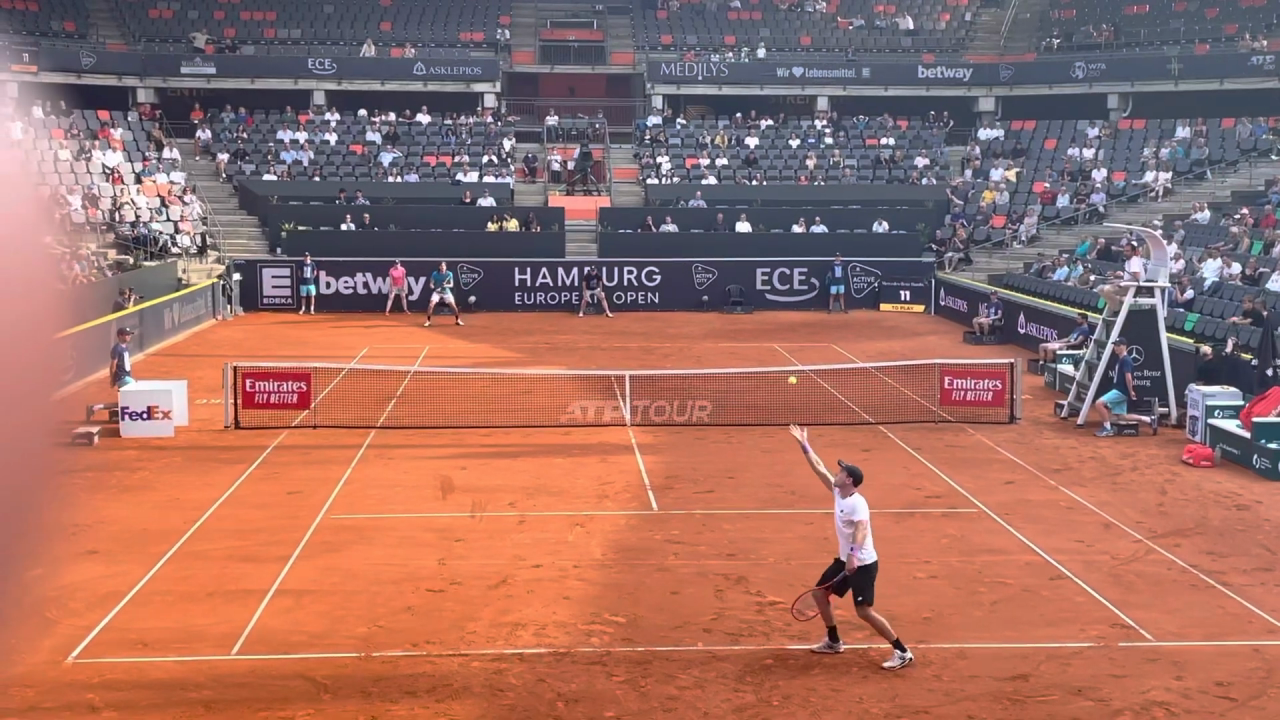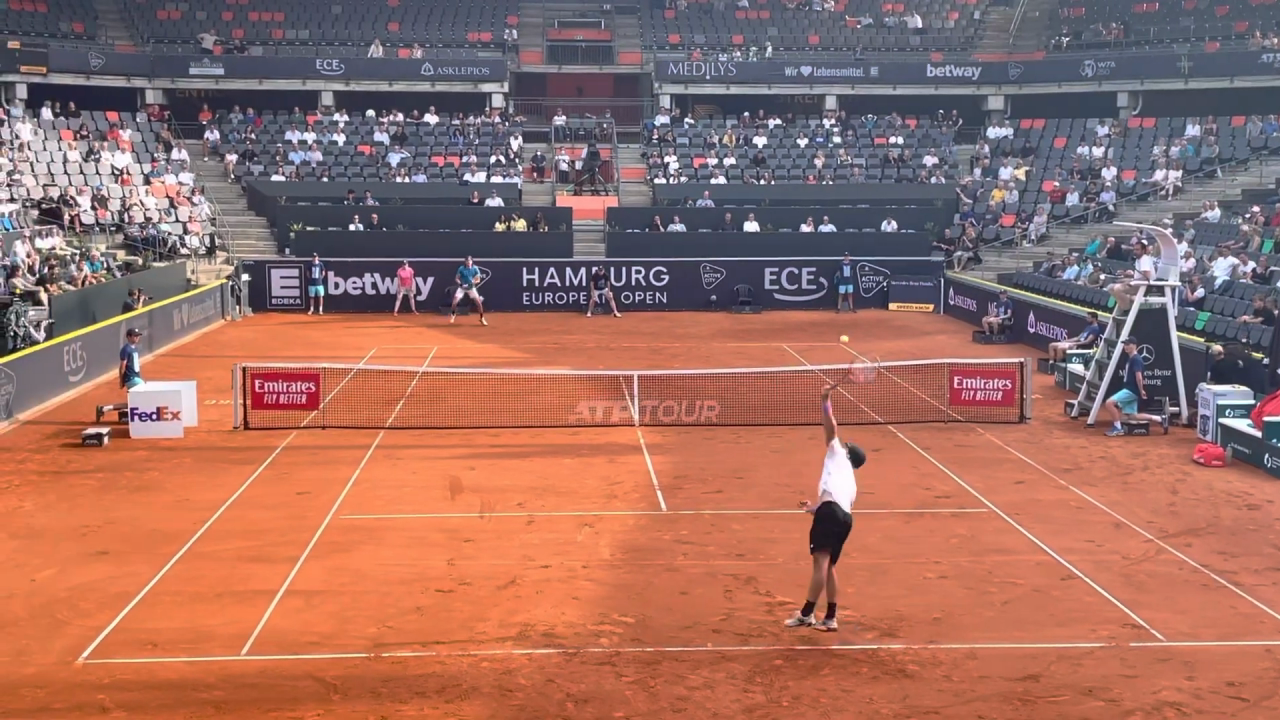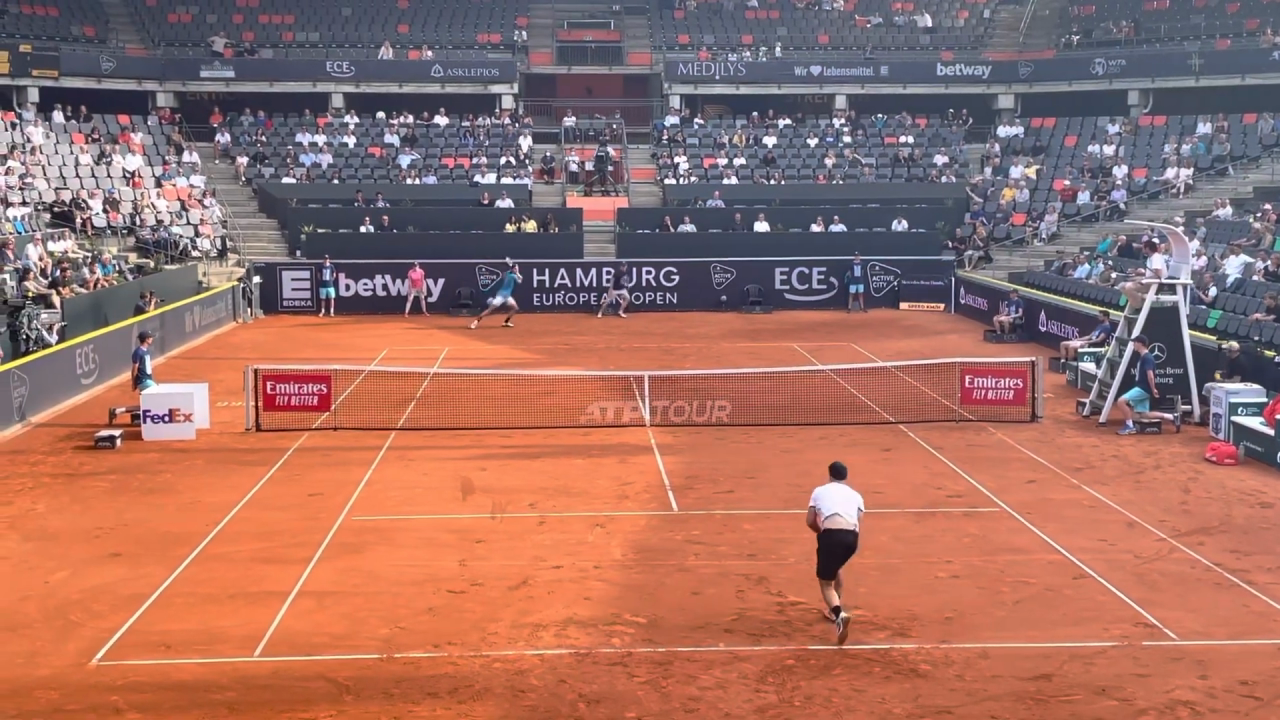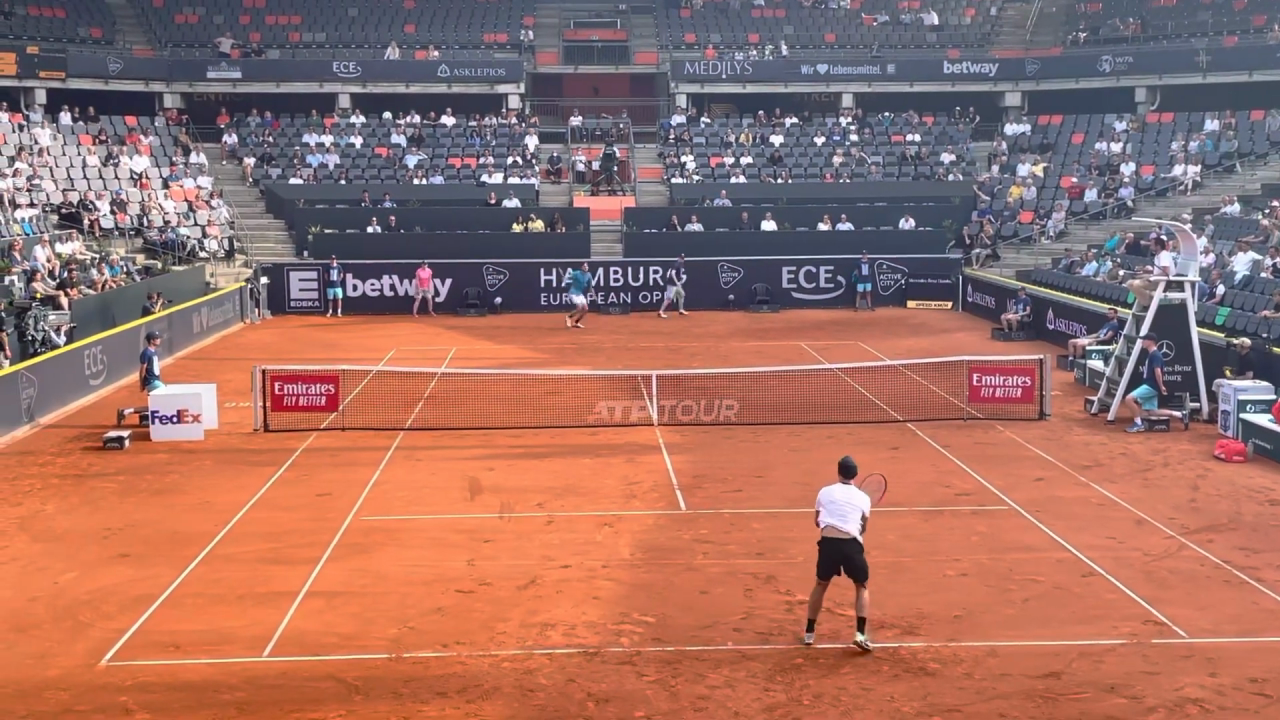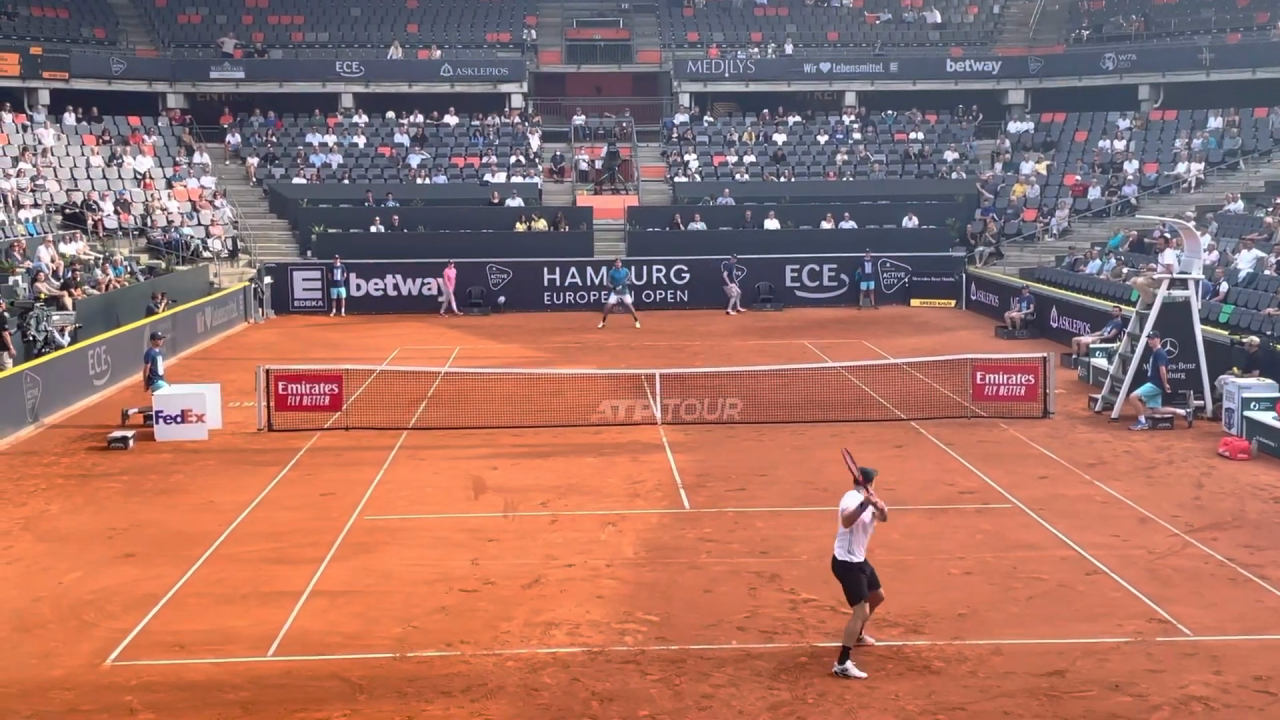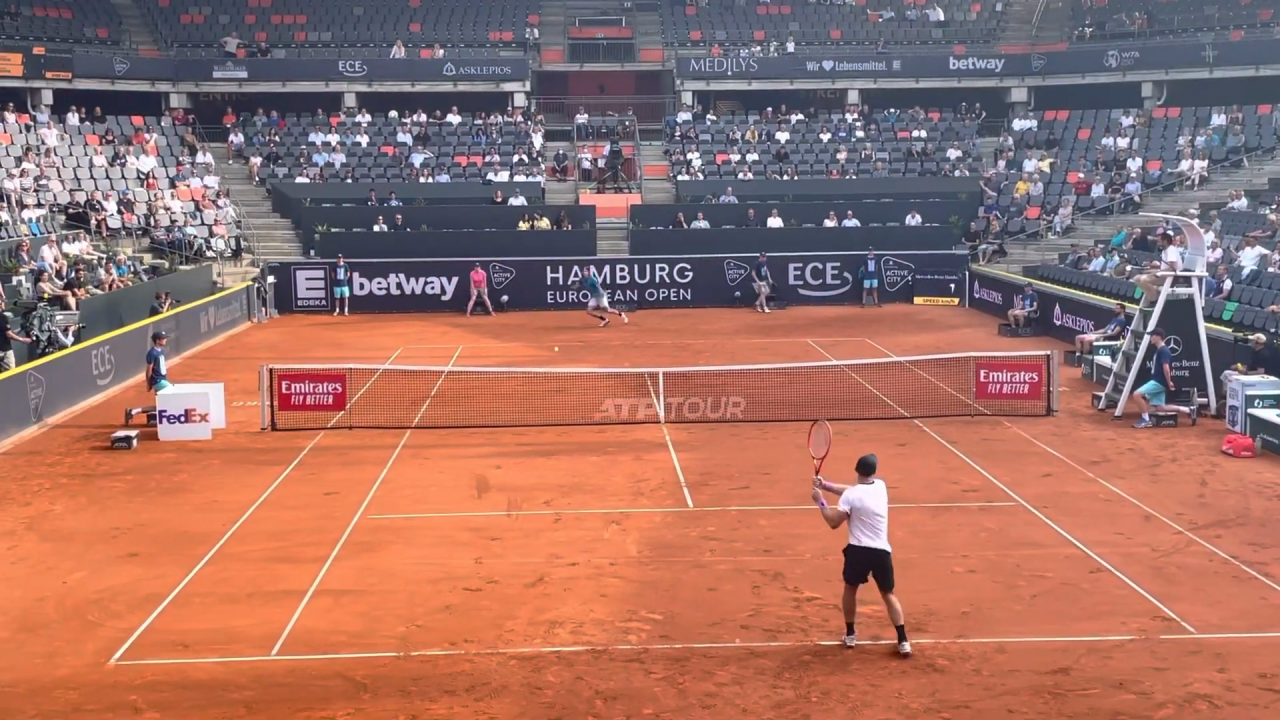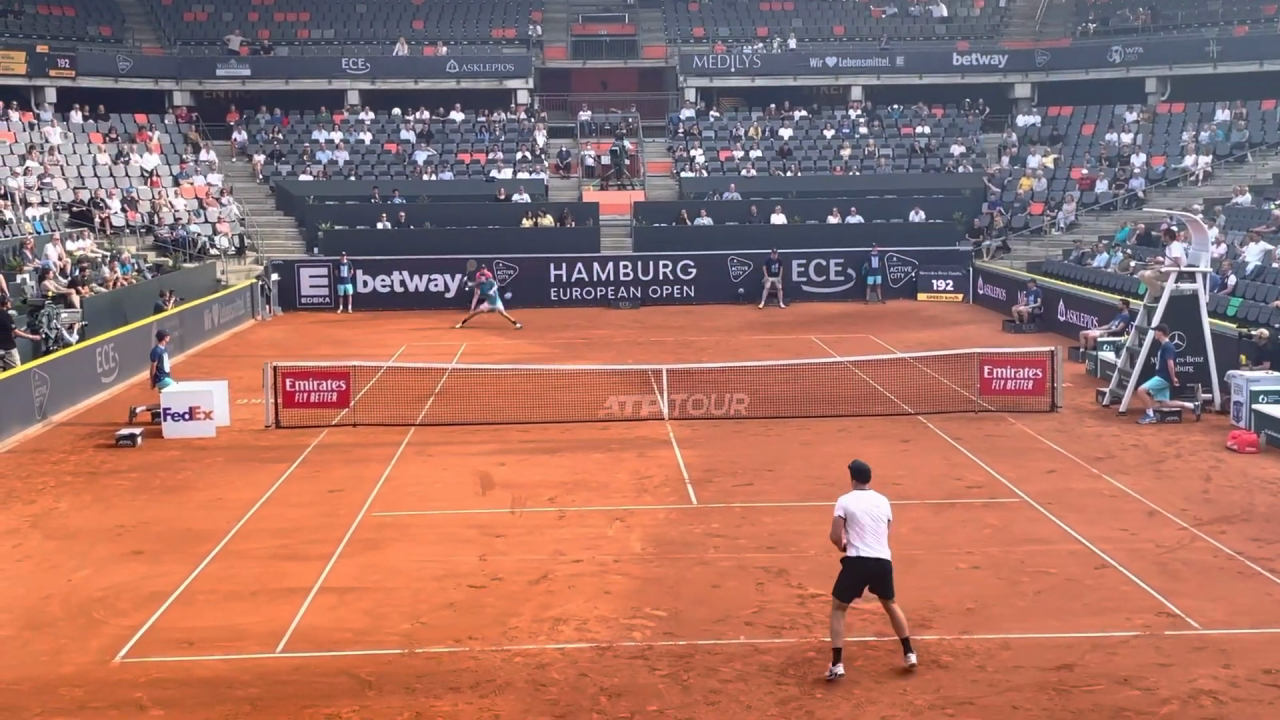
dt=0.7s
person 1, frame 1
left shoulder: (857, 503)
right shoulder: (839, 492)
left elbow: (861, 532)
right elbow: (819, 468)
left wrist: (854, 556)
right wrist: (804, 444)
left hip: (863, 564)
right hip: (844, 560)
left knee: (864, 612)
right knee: (819, 594)
left ankle: (902, 652)
right ankle: (833, 641)
person 1, frame 2
left shoulder: (840, 458)
right shoulder: (850, 484)
left elbow: (830, 425)
left wrist: (828, 393)
right wrist: (817, 507)
left hip: (830, 511)
right hip: (843, 519)
left knee: (820, 563)
right knee: (827, 566)
left ankle: (806, 615)
right ankle: (830, 617)
person 1, frame 3
left shoulder: (820, 491)
right shoulder: (855, 495)
left elbow: (810, 521)
left hip: (831, 535)
right hip: (851, 536)
left knee: (826, 585)
right knee: (834, 567)
left ankle: (840, 615)
right ankle: (836, 611)
person 1, frame 4
left shoulder: (824, 493)
right shoulder: (862, 498)
left elbow: (817, 522)
right elbow: (863, 527)
left hip: (828, 543)
right hip: (851, 545)
left knee: (821, 585)
right knee: (862, 587)
left ankle: (809, 633)
right ankle: (861, 632)
person 1, frame 5
left shoulder: (865, 499)
right shoulder: (851, 498)
left elbow: (882, 516)
right elbow: (846, 522)
left wrist: (878, 506)
right wrist: (865, 503)
left hip: (858, 560)
right hip: (846, 563)
left knee: (877, 596)
right knee: (861, 612)
left ankle: (857, 635)
right ankle: (842, 664)
person 1, frame 6
left shoulder: (851, 494)
right shoulder: (881, 485)
left elbow: (834, 523)
left wrist: (820, 502)
right wrist: (825, 485)
left hip: (858, 550)
right hip: (882, 552)
left knee: (850, 590)
right knee: (889, 595)
left ankle: (850, 635)
right ankle: (903, 642)
person 1, frame 7
left shoulder: (845, 501)
right shoulder: (883, 501)
left elbow: (834, 536)
left wrist: (843, 546)
left hip: (857, 562)
right hip: (883, 561)
left knee: (838, 609)
right knee: (890, 605)
left ankle: (837, 664)
right ankle: (909, 653)
